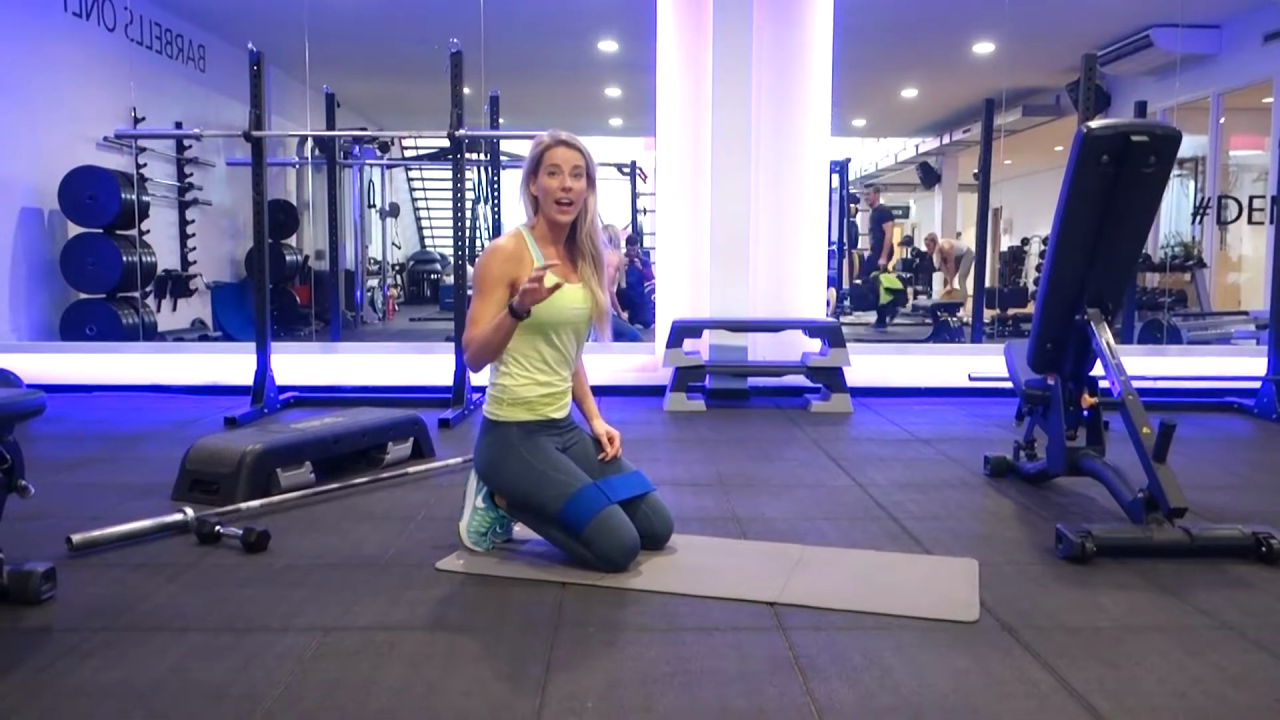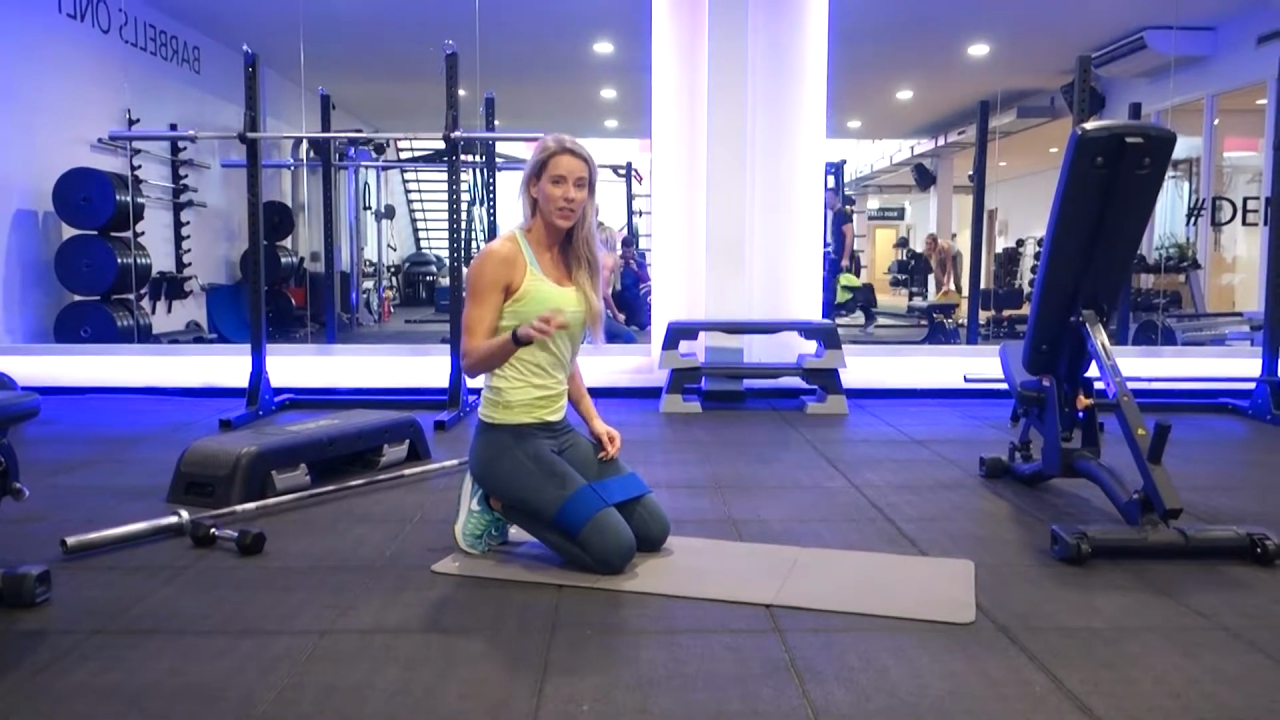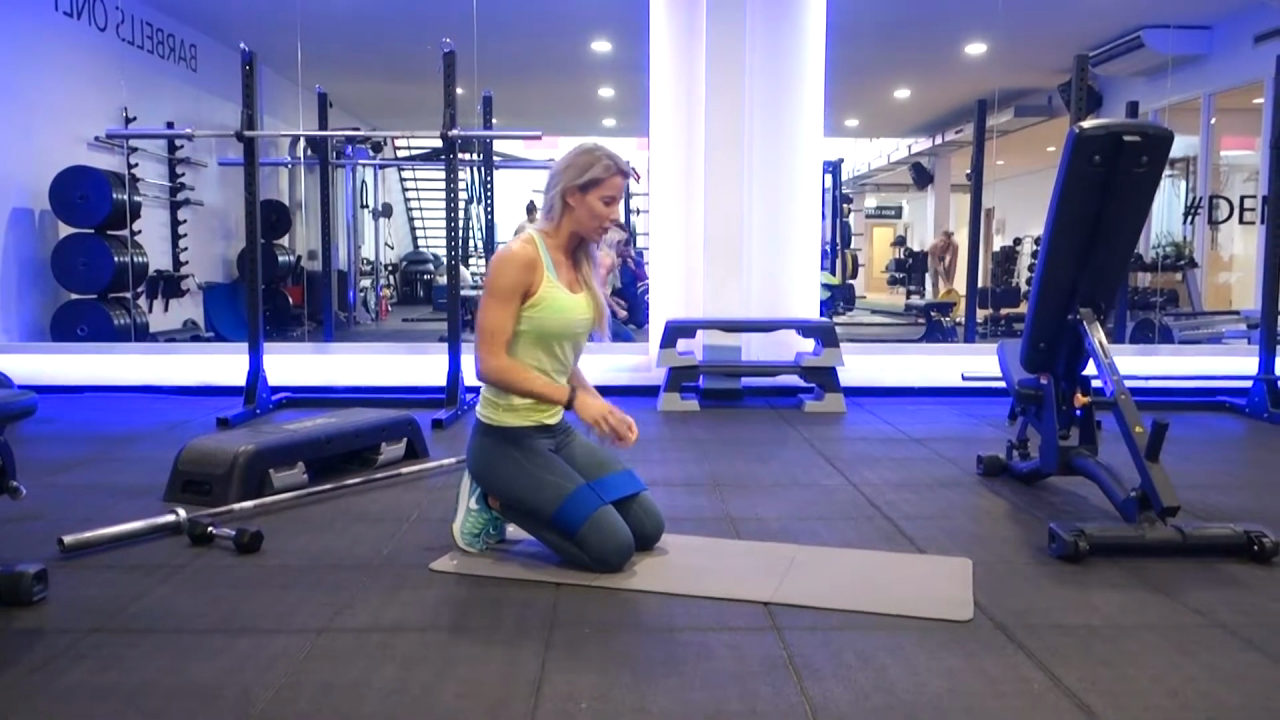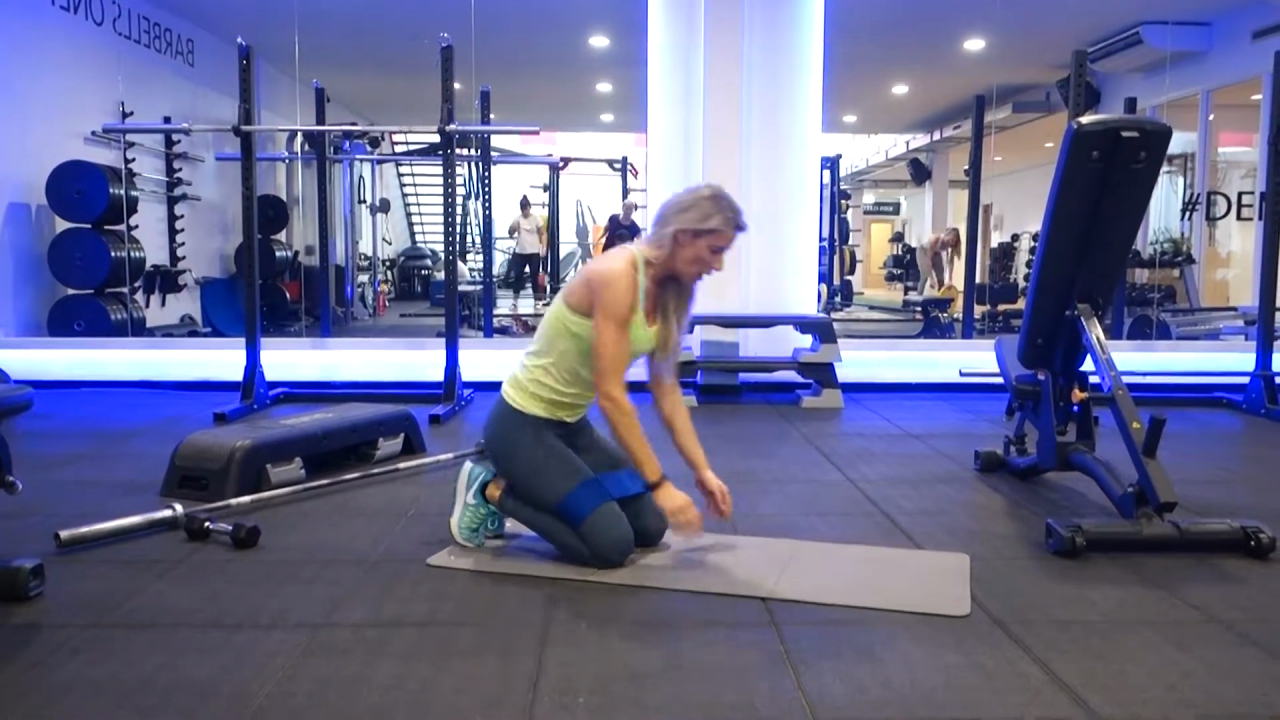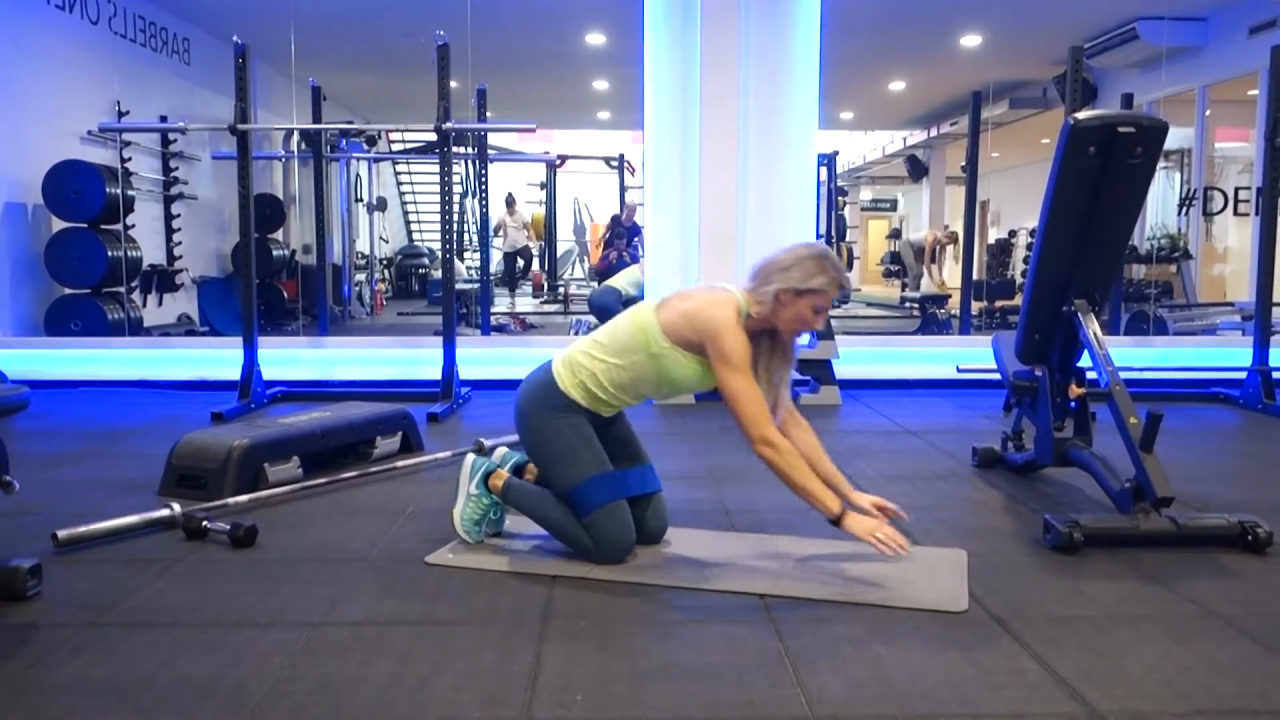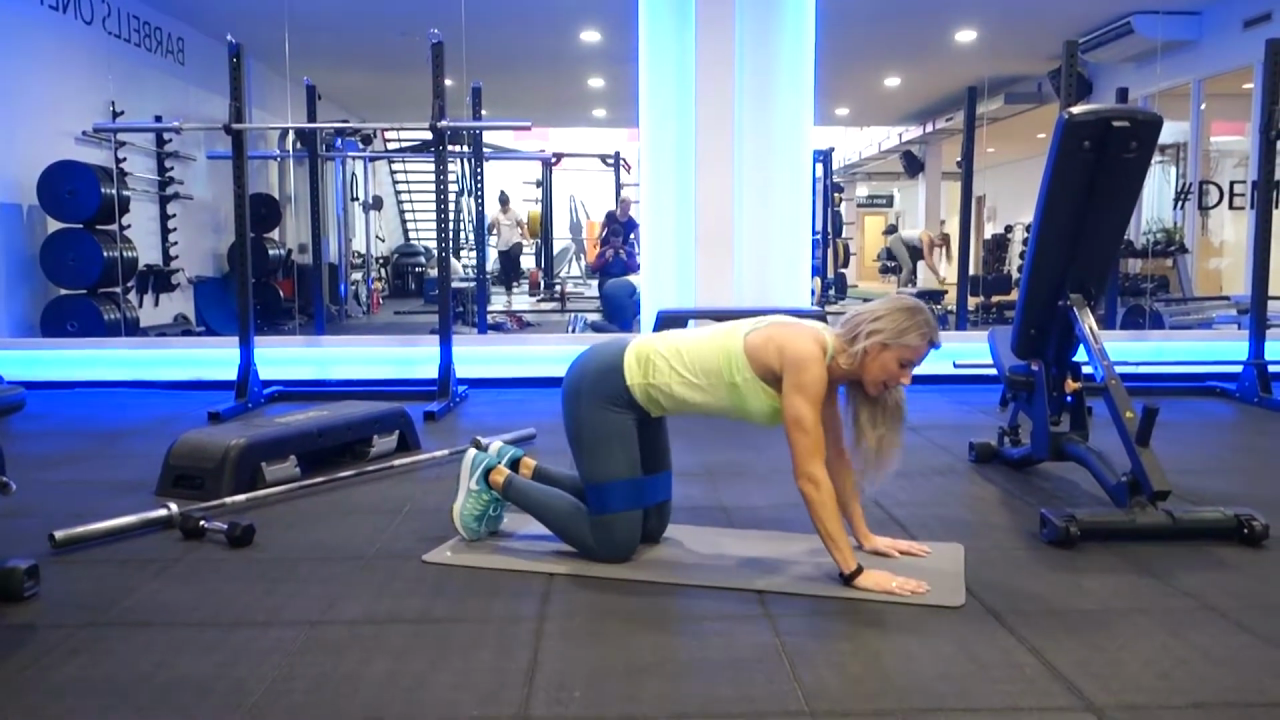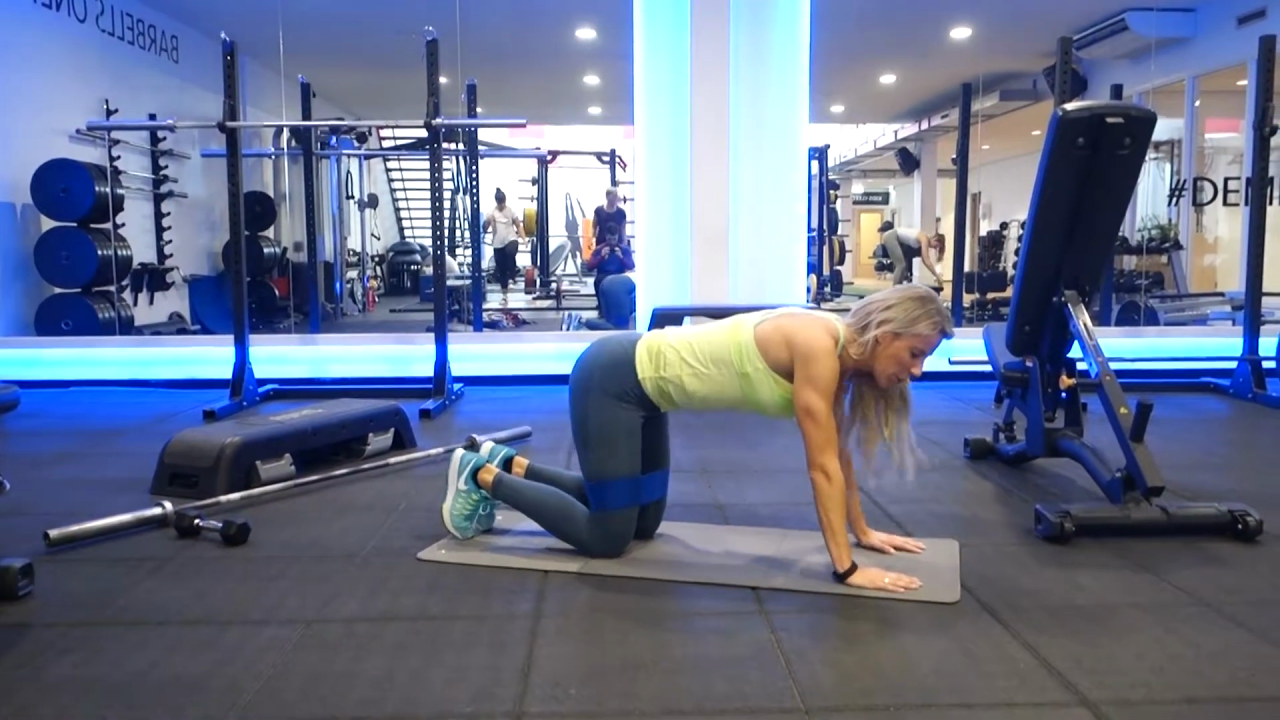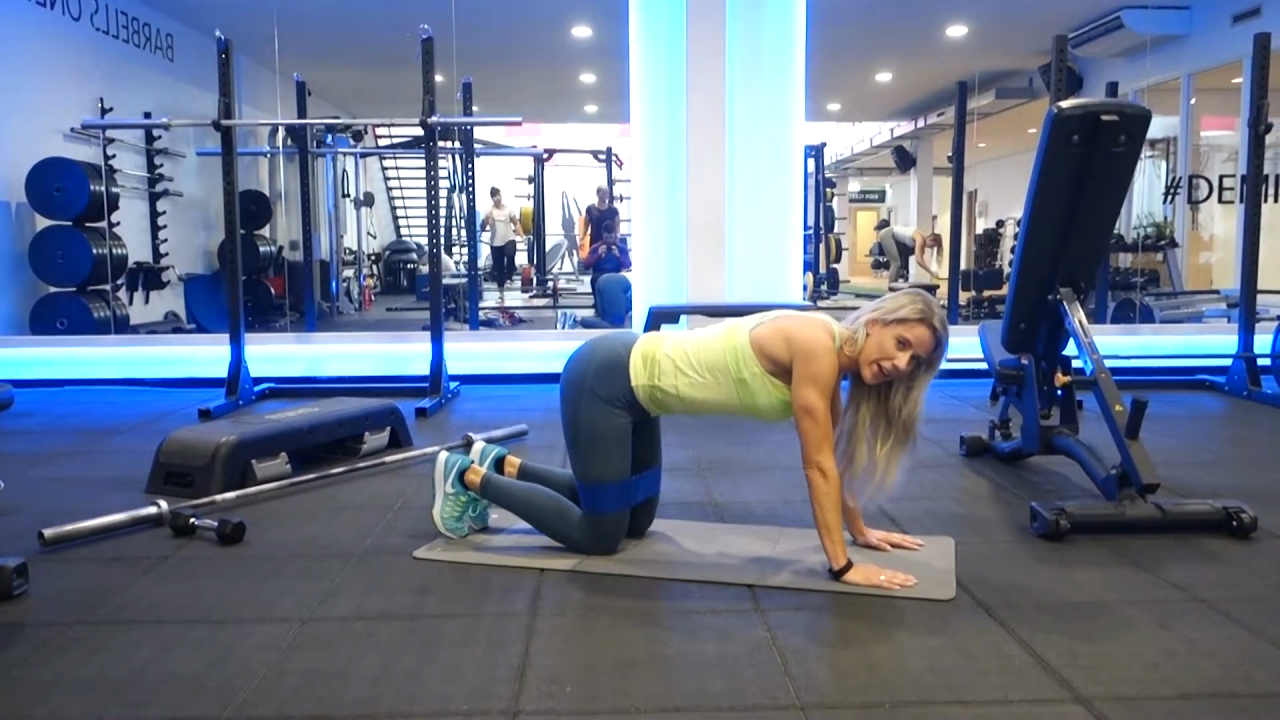
dt=0.4s
person 1, frame 1
left shoulder: (584, 257)
right shoulder: (506, 252)
right elbow: (473, 356)
left wrist: (594, 418)
right wrist: (519, 307)
left hip: (564, 427)
right hip: (511, 434)
left knee: (656, 529)
right knee: (617, 547)
left ankle: (524, 497)
right ankle: (500, 502)
person 1, frame 2
left shoulder: (578, 261)
right shoulder: (500, 256)
right elbow: (472, 361)
left wrist: (593, 420)
right wrist: (519, 334)
left hip: (560, 431)
right hip: (507, 438)
left knee: (652, 532)
right knee: (613, 550)
left ankle: (520, 499)
right ankle: (495, 505)
person 1, frame 3
left shoulder: (582, 261)
right shoulder: (519, 257)
right elbow: (490, 365)
left wrist: (600, 406)
right wrist: (574, 400)
left hip: (557, 432)
right hip: (506, 439)
left knee: (648, 529)
right knee: (612, 548)
left ankle: (515, 497)
right ankle: (493, 503)
person 1, frame 4
left shoulder: (667, 290)
right shoulder: (616, 276)
left elbow: (665, 386)
right elbow: (611, 393)
left wrist: (701, 468)
right wrist: (659, 484)
left hip: (568, 423)
right hip: (522, 423)
left knee: (648, 527)
right knee: (612, 544)
left ankle: (526, 487)
right ankle: (493, 493)
person 1, frame 5
left shoulder: (750, 323)
right shoulder: (722, 321)
left elbow: (788, 421)
right elbow: (765, 440)
left wrist: (850, 495)
right wrist: (842, 516)
left hip: (594, 406)
right hip: (554, 405)
left knee: (651, 526)
right knee: (612, 543)
left ankle: (524, 469)
right ankle: (495, 482)
person 1, frame 6
left shoulder: (830, 359)
right shoulder: (808, 355)
left elbow: (837, 459)
right elbow: (811, 477)
left wrist: (865, 536)
right wrist: (853, 571)
left hip: (635, 387)
right hip: (603, 385)
left knee: (650, 528)
right knee: (613, 543)
left ankle: (517, 464)
right ankle: (494, 477)
person 1, frame 7
left shoulder: (839, 353)
right shoulder: (818, 345)
left elbow: (839, 453)
right elbow: (823, 467)
left wrist: (863, 532)
right wrist: (847, 568)
left hip: (640, 380)
right hip: (611, 378)
left knee: (643, 522)
right knee: (607, 537)
left ankle: (509, 464)
right ankle: (482, 477)
person 1, frame 8
left shoulder: (834, 355)
right shoulder: (818, 345)
left elbow: (835, 455)
right elbow: (818, 465)
left wrist: (861, 530)
right wrist: (842, 565)
left hip: (632, 377)
right hip: (603, 380)
left knee: (635, 520)
right knee: (600, 535)
left ankle: (501, 464)
right ankle: (468, 477)
